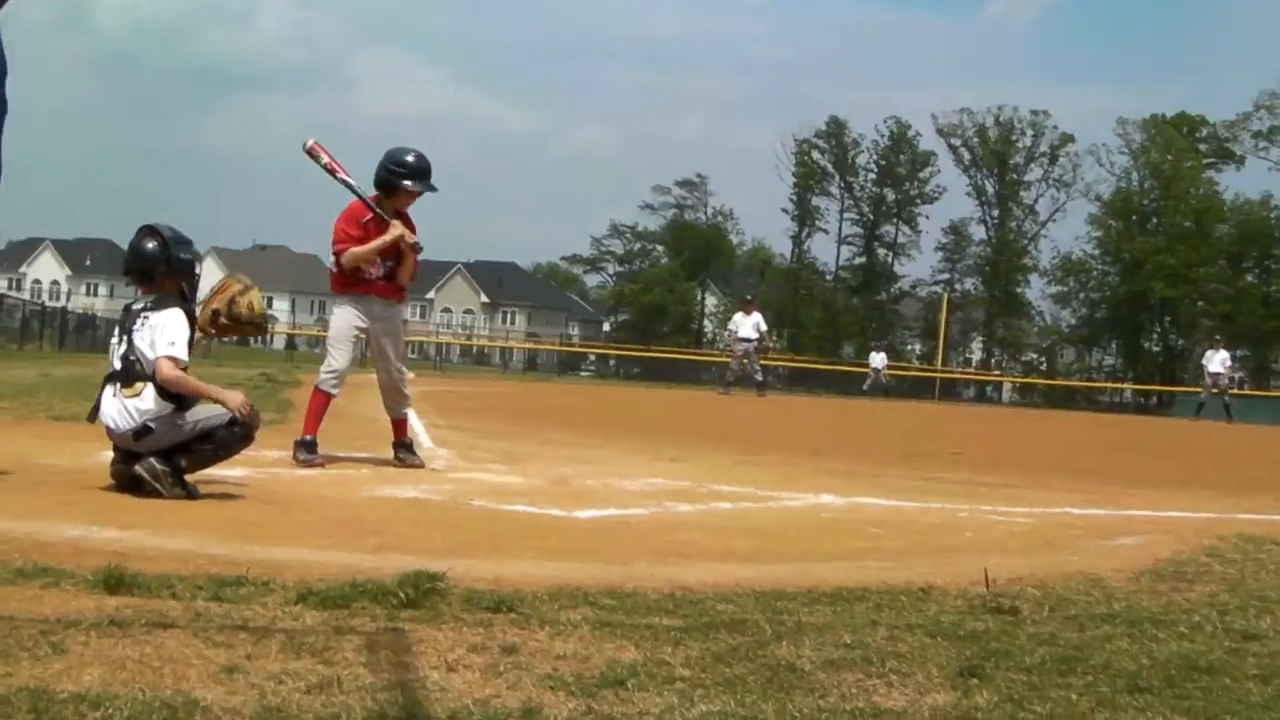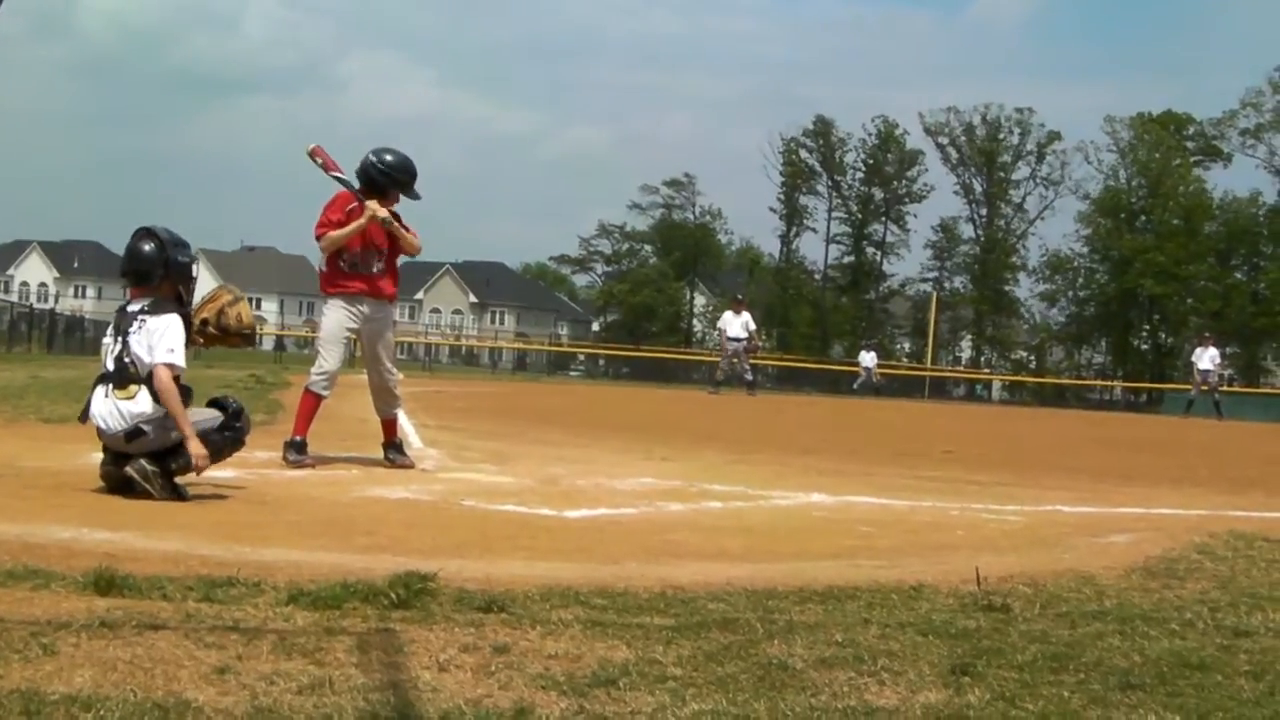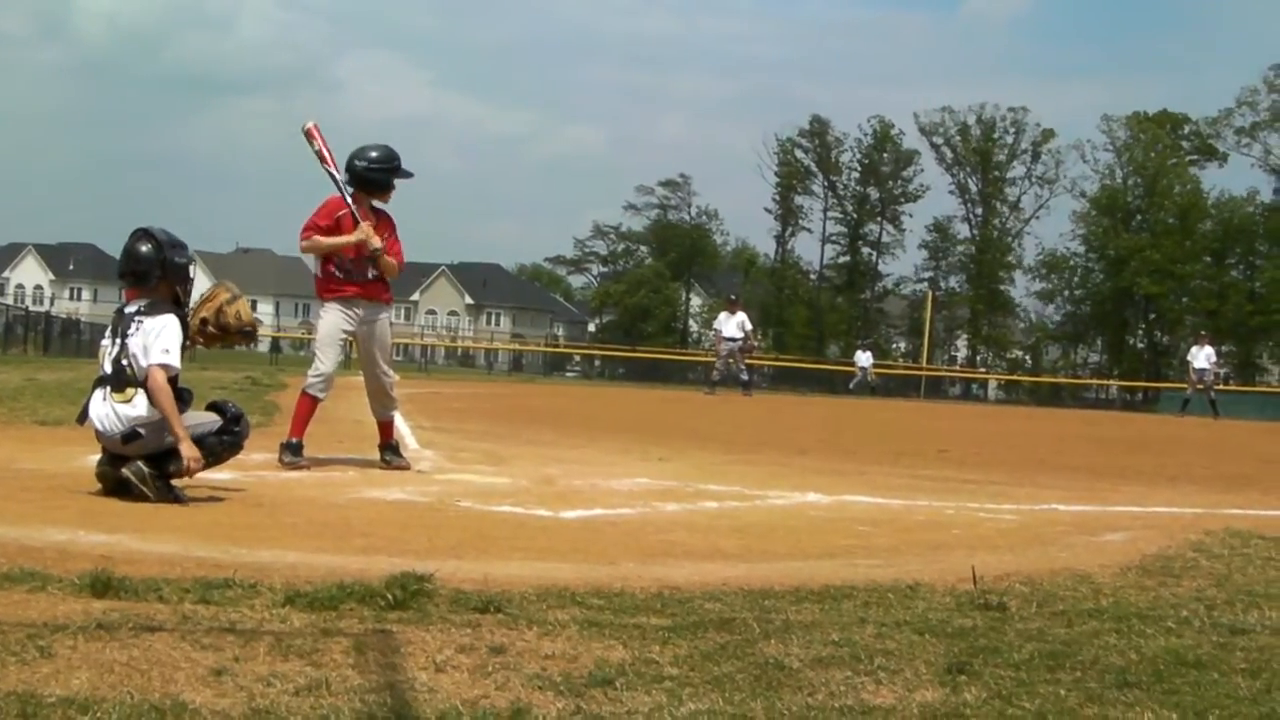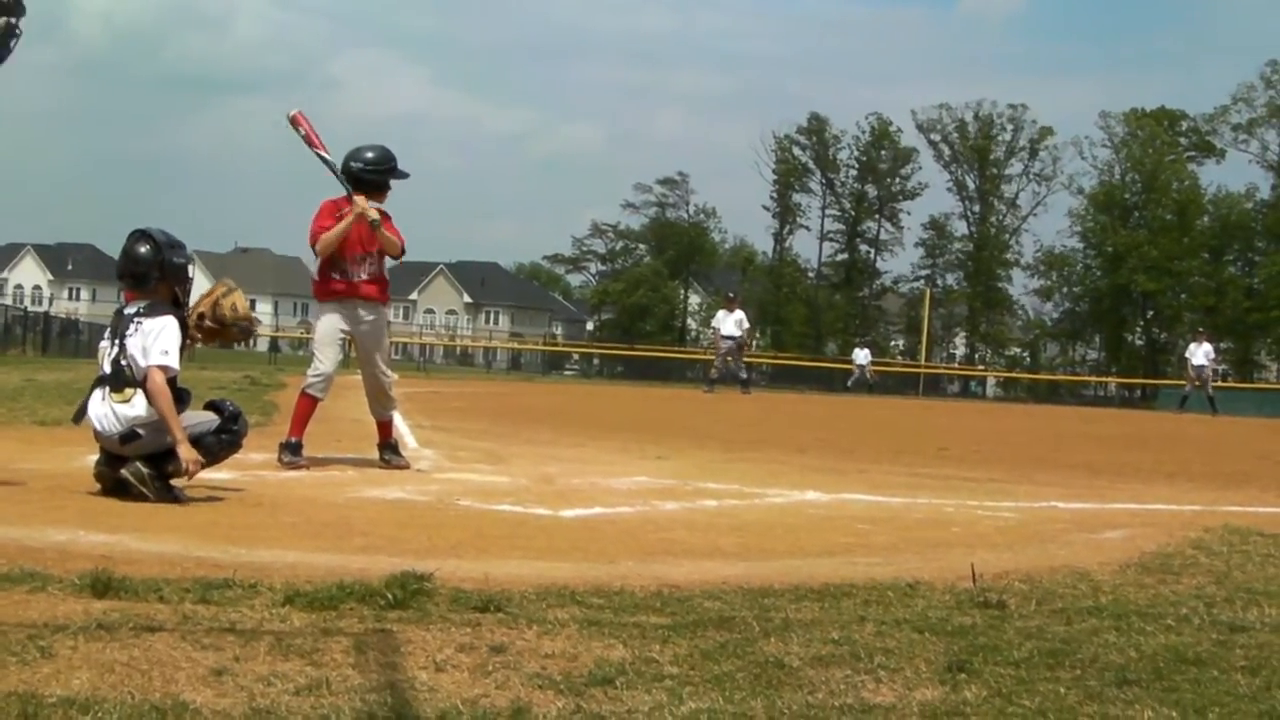
dt=0.7s
person 1, frame 1
left shoulder: (406, 225)
right shoulder: (357, 211)
left elbow: (403, 281)
right elbow: (346, 260)
left wrist: (409, 251)
right wrist: (387, 239)
left hip: (388, 307)
right hip: (352, 301)
left knee: (395, 375)
right knee: (335, 368)
left ankle: (402, 445)
right ankle: (306, 442)
person 1, frame 2
left shoulder: (389, 216)
right shoulder: (343, 201)
left elbow: (415, 249)
right elbow: (325, 243)
left wrist: (388, 224)
right wrist: (363, 220)
left hip: (379, 306)
right hip: (342, 301)
left knee: (385, 376)
right knee: (327, 368)
left ankle: (392, 445)
right ankle: (296, 443)
person 1, frame 3
left shoulder: (384, 221)
right shoulder: (335, 207)
left elbow: (394, 271)
right elbow: (306, 243)
left wrist: (378, 251)
right wrist: (352, 238)
left hip: (376, 309)
right hip: (338, 304)
left knee: (382, 379)
right knee: (323, 371)
left ankle: (388, 447)
right ankle: (292, 445)
person 1, frame 4
left shoulder: (381, 217)
right shoulder: (333, 208)
left elbow: (397, 251)
right elbow: (320, 248)
left wrist: (374, 221)
right wrist: (352, 217)
left hip: (373, 308)
right hip: (335, 305)
left knee: (380, 378)
right knee: (322, 370)
left ankle: (387, 446)
right ankle: (291, 444)
person 2, frame 1
left shoulder: (131, 312)
right shoulder: (170, 314)
right elbow: (167, 373)
left wrist: (198, 334)
right wrist: (223, 395)
left hip: (118, 425)
right hip: (146, 426)
right knee: (243, 418)
left ankle: (128, 460)
right ankle: (164, 468)
person 2, frame 2
left shoulder: (124, 314)
right shoulder: (167, 318)
right elbow: (162, 381)
right wrist: (191, 439)
left hip: (108, 426)
right hip: (137, 427)
right knee: (235, 422)
left ankle: (118, 461)
right ankle: (152, 468)
person 2, frame 3
left shoulder: (122, 315)
right shoulder: (164, 319)
right elbow: (156, 381)
right wrist: (184, 440)
left hip: (106, 427)
right hip: (134, 430)
left knee: (180, 399)
right knee: (234, 426)
left ankle: (116, 462)
right ankle: (150, 472)
person 2, frame 4
left shoulder: (123, 316)
right shoulder: (164, 320)
right elbow: (155, 381)
left wrist: (187, 337)
right wrist: (182, 442)
left hip: (105, 427)
right hip: (133, 430)
right knee: (232, 425)
left ankle: (113, 462)
right ankle: (148, 472)
